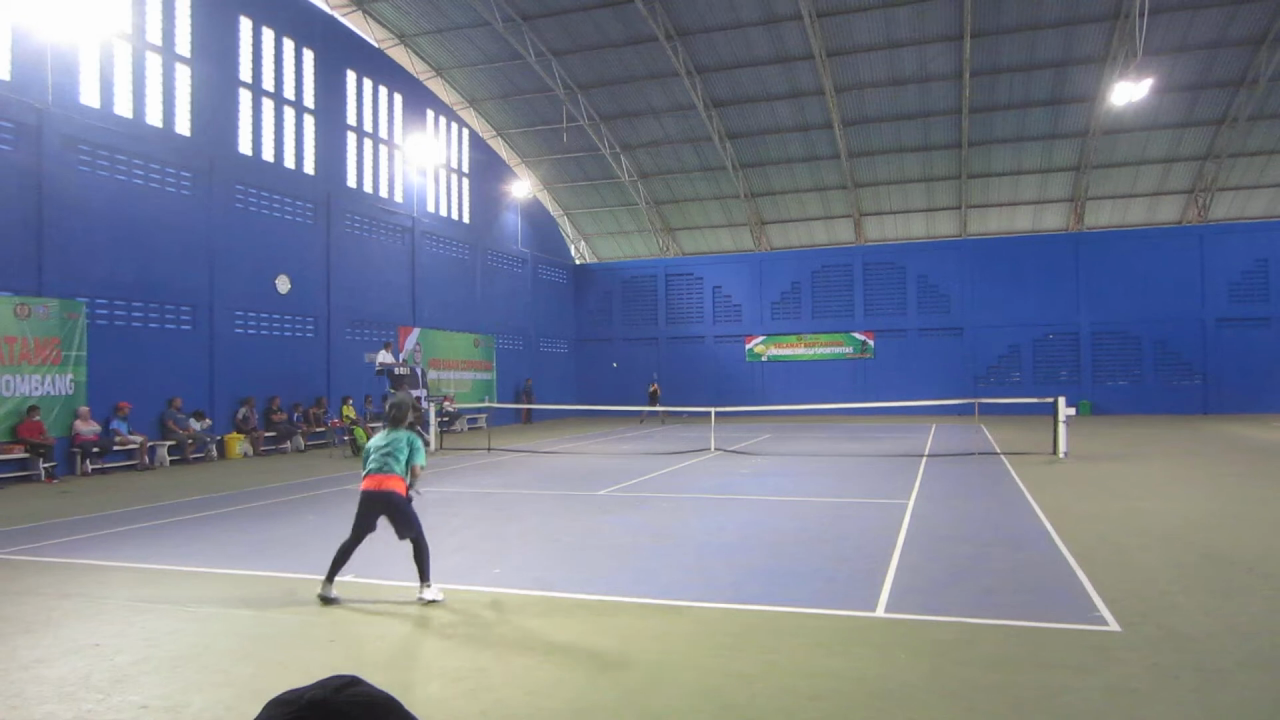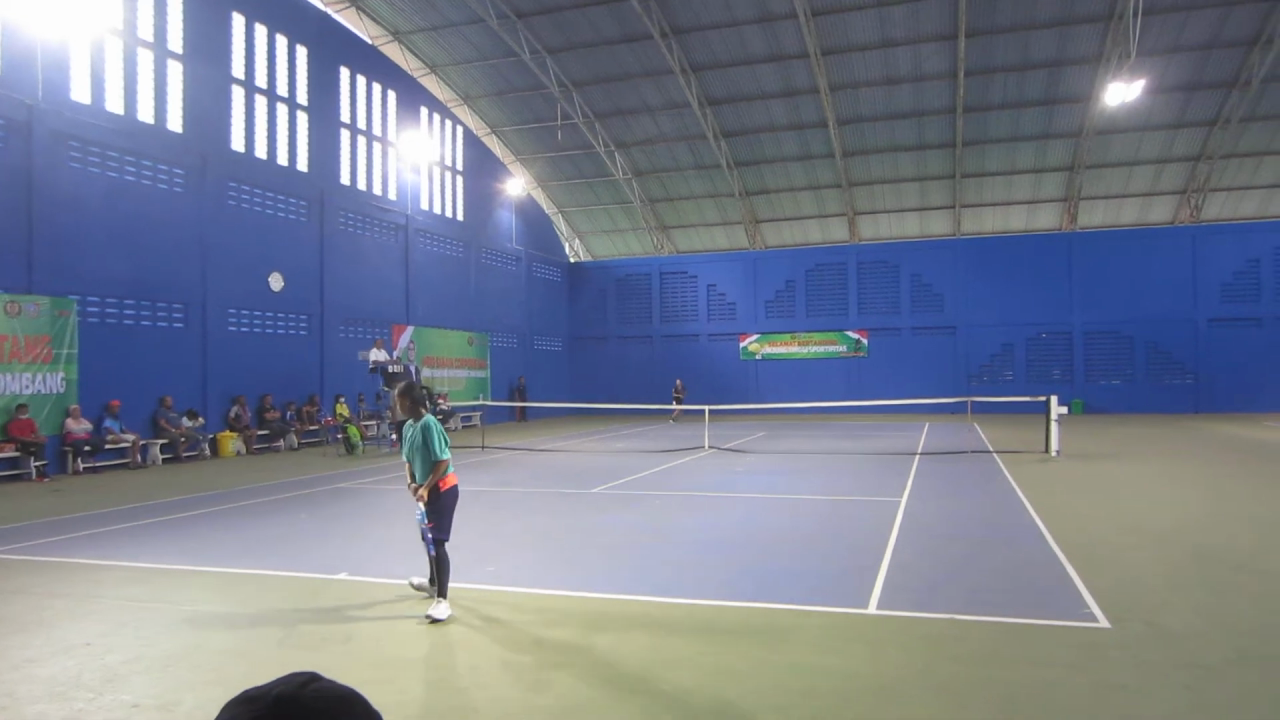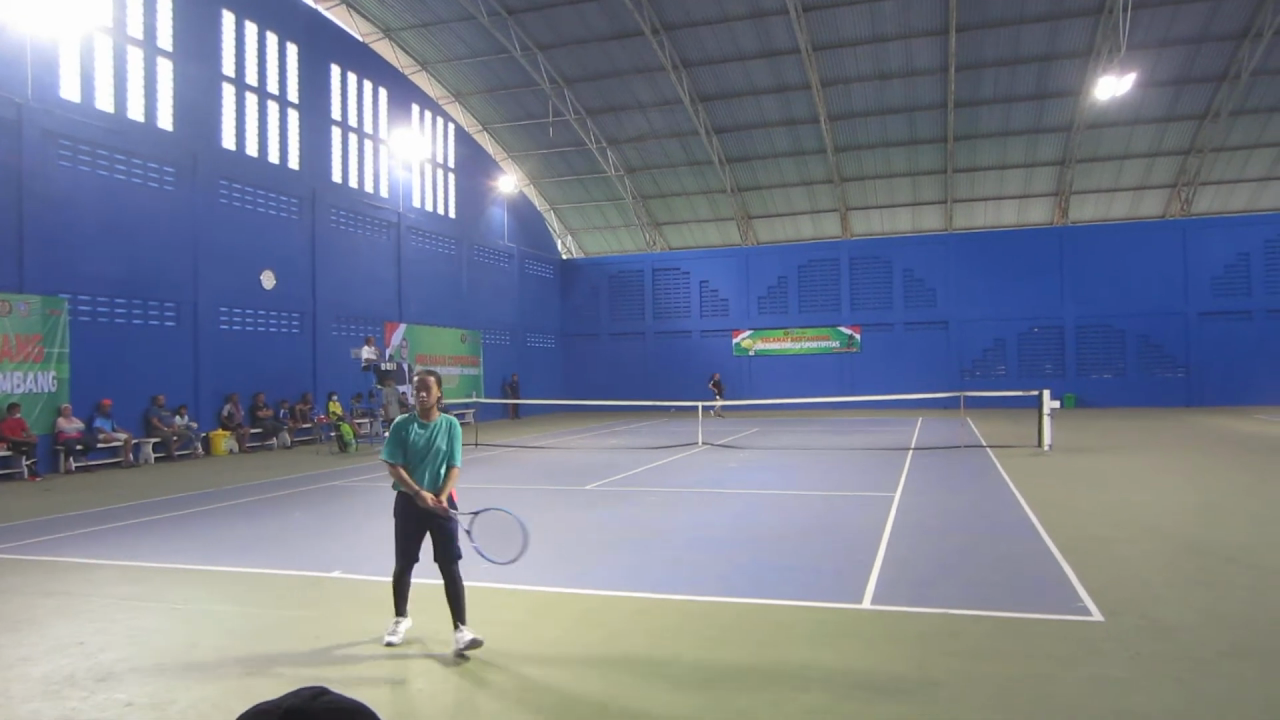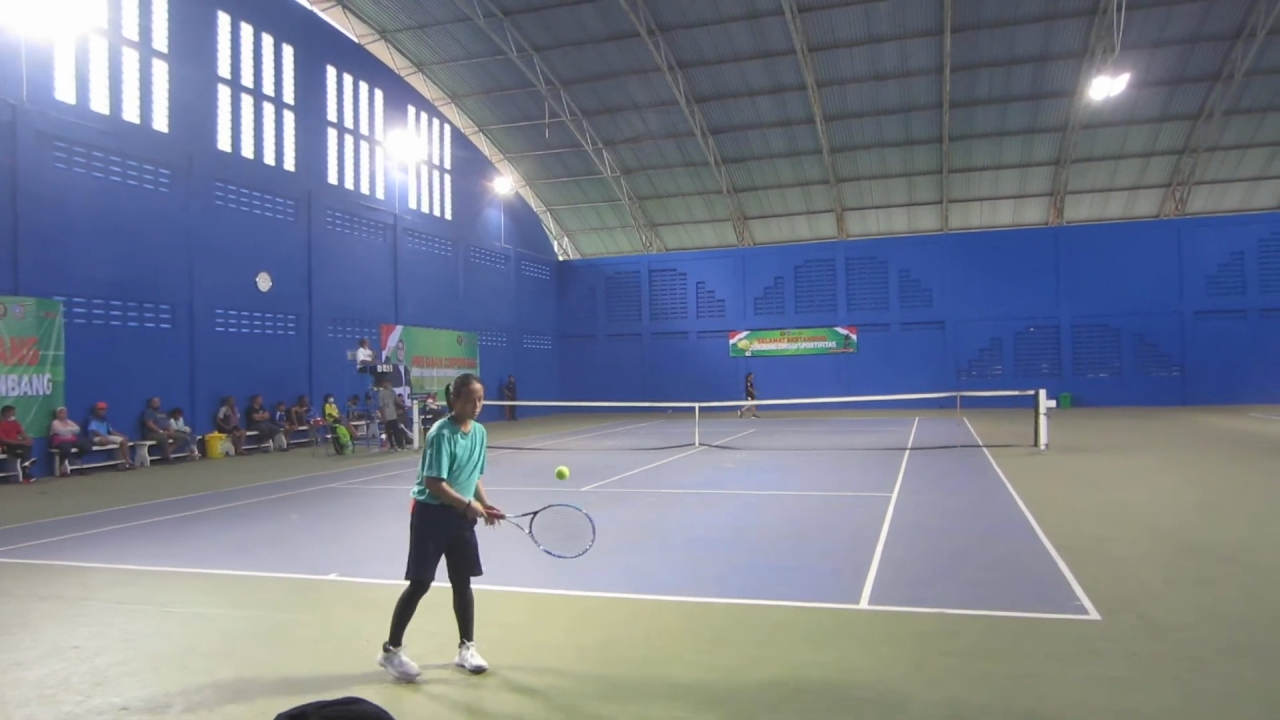
dt=1s
person 1, frame 1
left shoulder: (375, 439)
right shoulder: (412, 438)
right elbow: (416, 471)
right wrist: (407, 487)
left hip: (369, 489)
right hip: (393, 490)
left knee: (355, 538)
right knee: (417, 538)
left ankle: (327, 585)
right ankle: (426, 589)
person 1, frame 2
left shoulder: (428, 425)
right shoulder: (409, 427)
left elbow: (443, 461)
right elbow: (410, 460)
left wrist: (426, 488)
right wrist: (413, 484)
left hip: (442, 489)
right hip: (426, 489)
left knee: (436, 541)
right knee: (430, 538)
left ankle: (442, 601)
right ankle: (434, 582)
person 1, frame 3
left shoulder: (450, 425)
right shoulder: (402, 424)
left elbow: (453, 467)
right elbow: (394, 466)
left wrist: (444, 497)
right wrist: (419, 493)
left hip: (441, 503)
right hip: (409, 502)
left knee: (449, 566)
right knee: (404, 565)
left ankle: (460, 630)
right ankle: (401, 618)
person 1, frame 4
left shoulder: (478, 432)
right shoulder: (442, 434)
right elbow: (433, 483)
left wrist: (484, 505)
right wrist: (469, 506)
left hip: (462, 515)
right hip: (431, 514)
left knee: (463, 583)
right knee: (419, 584)
left ankle: (466, 647)
right ankle: (391, 650)
